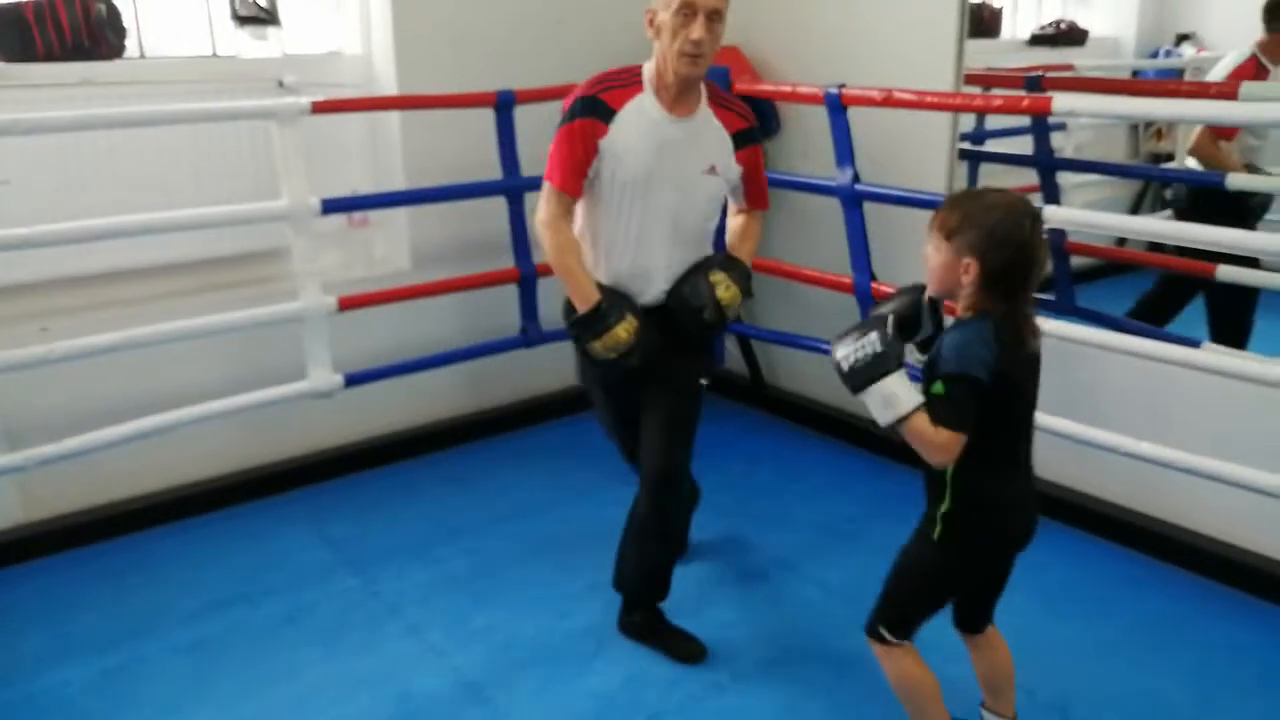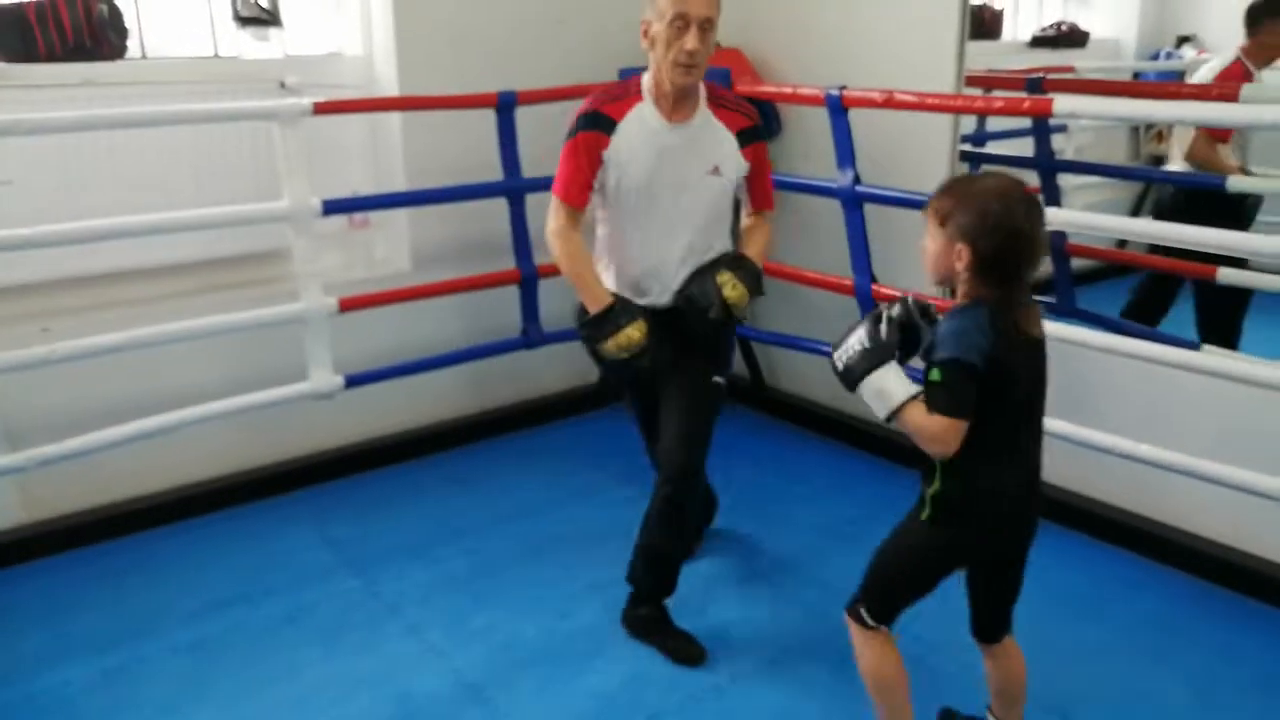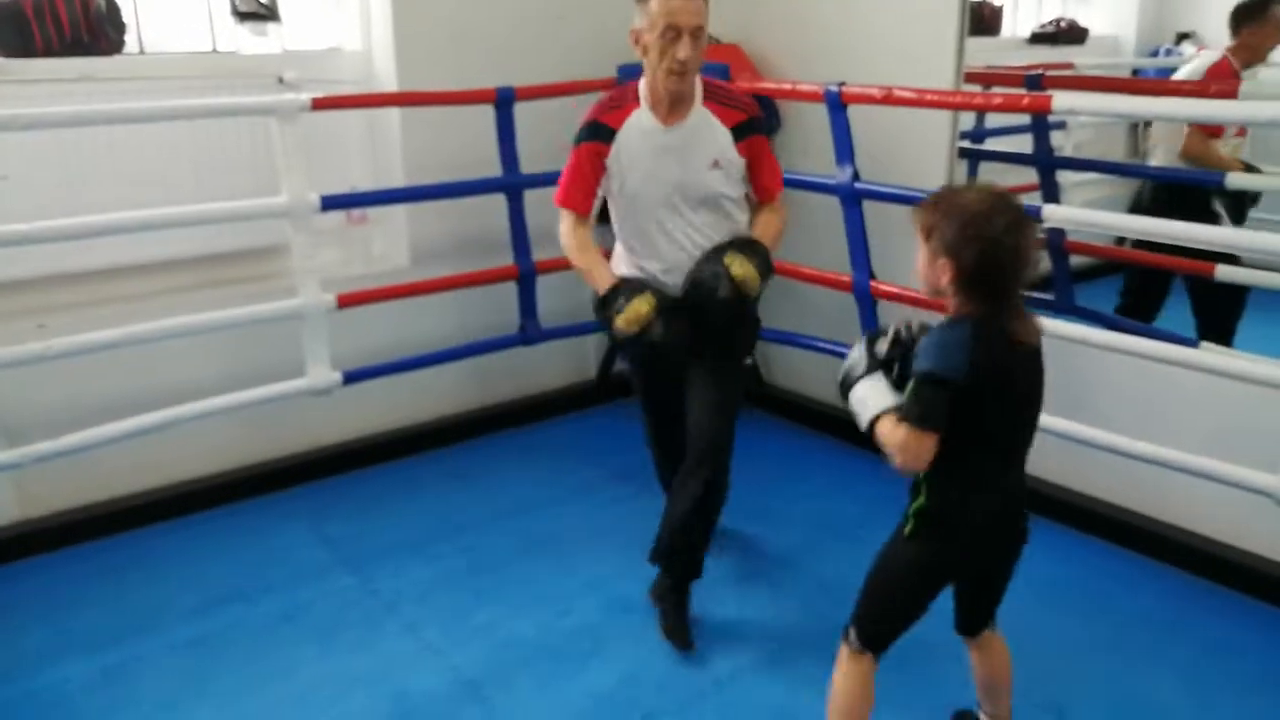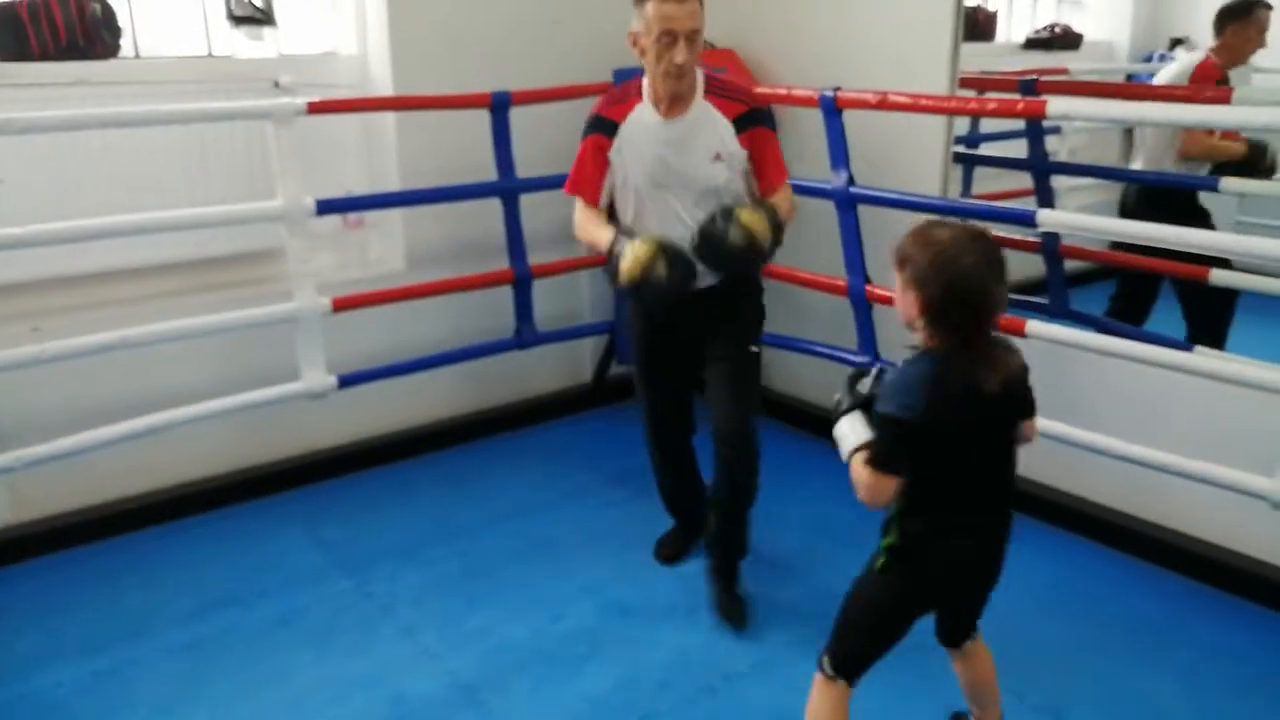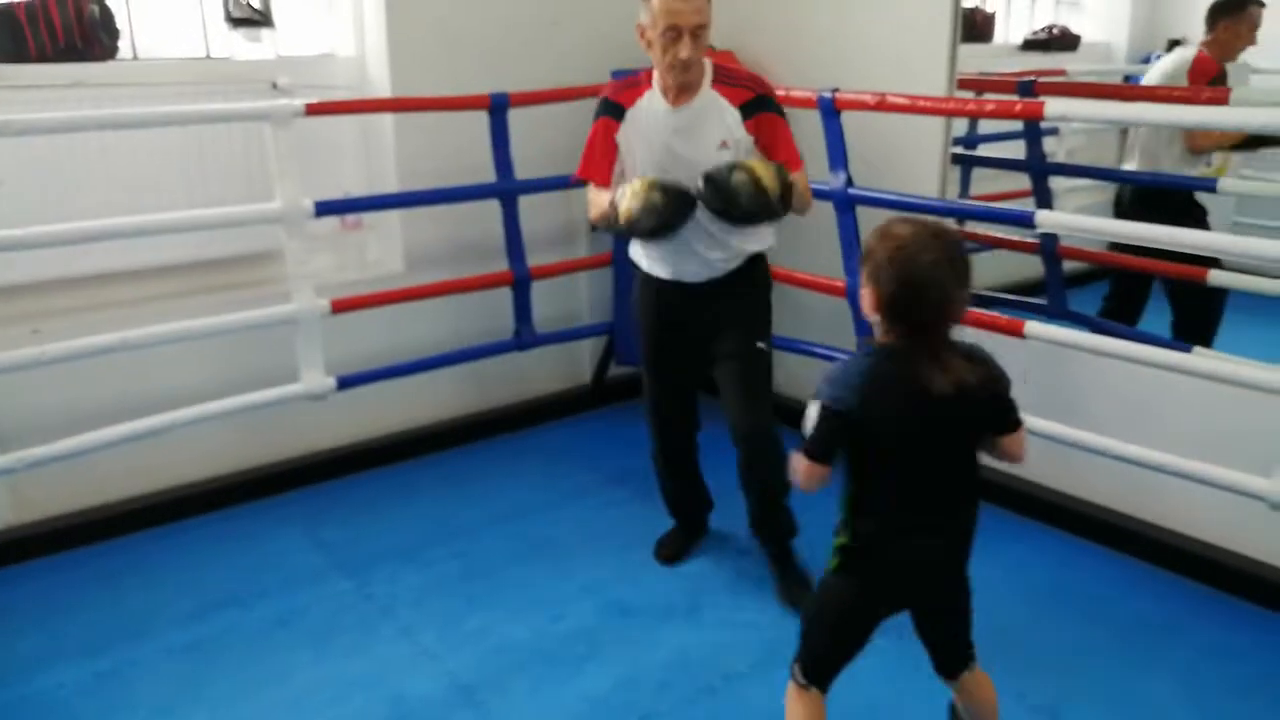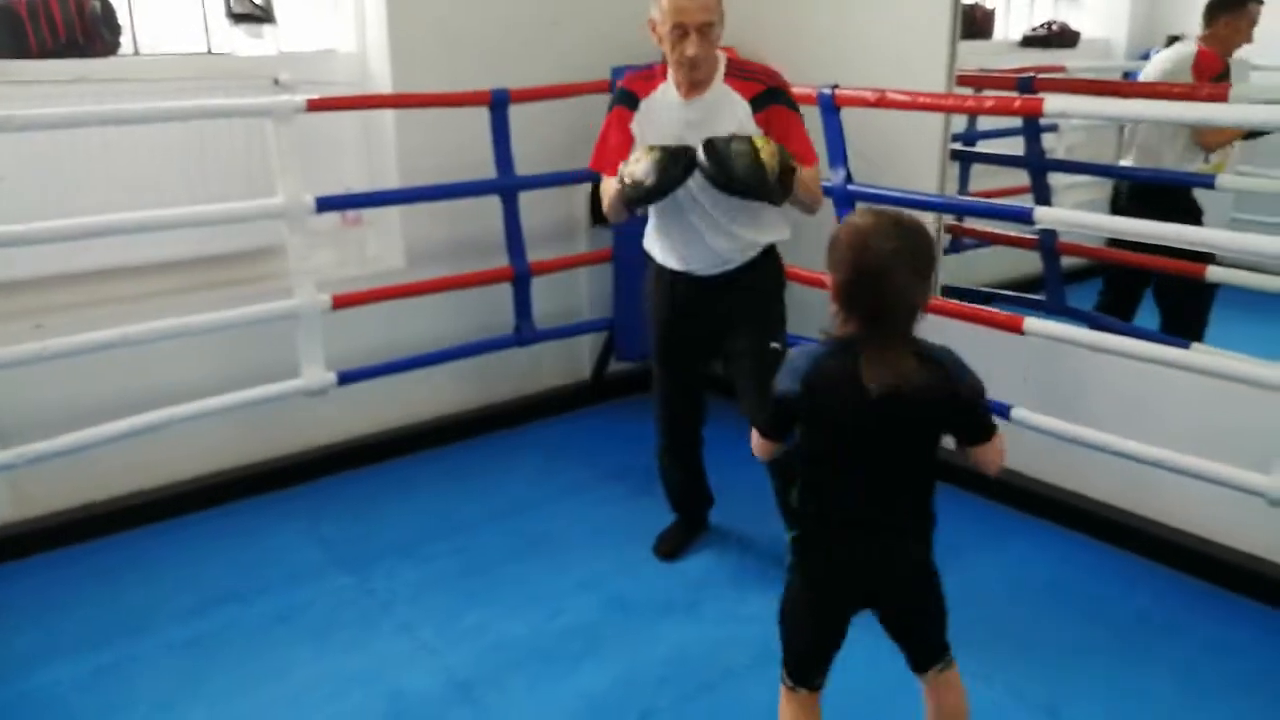
dt=0.1s
person 1, frame 1
left shoulder: (734, 123)
right shoulder: (599, 104)
left elbow: (748, 213)
right elbow: (551, 218)
left wrist: (731, 270)
right wrist: (595, 307)
left hip: (681, 318)
right hip: (604, 313)
left knee: (666, 466)
right knee: (635, 445)
left ankle: (642, 608)
right ankle: (665, 522)
person 1, frame 2
left shoulder: (737, 120)
right shoulder: (604, 116)
left elbow: (758, 217)
right elbow: (561, 224)
left wrist: (742, 270)
right wrist: (603, 311)
left hip: (701, 317)
right hip: (629, 317)
left knee: (683, 458)
right knee: (661, 445)
left ankle: (646, 604)
right ankle: (692, 518)
person 1, frame 3
left shoulder: (736, 114)
right shoulder: (608, 123)
left elbow: (770, 207)
right elbow: (572, 226)
left wrist: (753, 256)
right wrist: (612, 291)
left hip: (719, 305)
right hip: (644, 305)
left knee: (710, 441)
right knee: (667, 435)
left ankle: (673, 579)
right ankle: (693, 515)
person 1, frame 4
left shoulder: (739, 108)
right shoulder: (611, 117)
left elbow: (782, 199)
right elbow: (584, 216)
left wrist: (764, 222)
right wrist: (620, 248)
left hip: (728, 290)
right hip: (654, 295)
left knee: (735, 428)
right knee: (663, 422)
left ankle: (725, 560)
right ankle: (688, 515)
person 1, frame 5
left shoulder: (748, 96)
right shoulder: (620, 104)
left elbow: (802, 195)
right elbow: (595, 204)
left wrist: (777, 191)
right wrist: (624, 206)
left hip: (737, 285)
right hip: (660, 287)
left knee: (753, 426)
right knee: (667, 421)
left ankle: (778, 547)
right ankle: (688, 516)
person 1, frame 6
left shoulder: (761, 90)
right shoulder: (634, 96)
left elbow: (812, 192)
right elbow: (610, 203)
left wrist: (776, 171)
right wrist: (633, 185)
left hip: (749, 277)
right hip: (673, 278)
left knee: (770, 413)
right knee: (675, 408)
right ankle: (689, 511)
person 2, frame 1
left shoulder: (967, 344)
right shoulder: (1010, 327)
left elbow: (939, 448)
left wrist: (880, 379)
right wrist: (927, 337)
left hip: (967, 518)
right hip: (1010, 510)
left knee: (886, 634)
right knee: (976, 624)
person 2, frame 2
left shoulder: (963, 330)
right shoulder: (1023, 316)
left elbow: (941, 438)
left wrist: (879, 373)
right wrist: (927, 341)
left hip: (961, 507)
right hip: (1017, 505)
left knee: (866, 619)
right knee: (994, 632)
person 2, frame 3
left shoulder: (946, 346)
right shoulder: (1020, 328)
left elbow: (910, 454)
left wrist: (868, 388)
left hip: (944, 523)
right hip: (1004, 518)
left knee: (859, 647)
right knee: (977, 628)
person 2, frame 4
left shoulder: (907, 384)
right shoulder: (1007, 363)
left elbow: (876, 491)
right elbow: (1024, 432)
left wrist: (855, 424)
left hip: (914, 558)
right hip: (984, 552)
left knee: (834, 675)
right knee: (960, 637)
person 2, frame 5
left shoulder: (853, 380)
right shoulder: (978, 370)
left elbow: (806, 476)
right elbow: (1014, 450)
left wrist: (823, 414)
left hip: (869, 561)
right hip: (945, 557)
right knee: (957, 663)
person 2, frame 6
left shoulder: (807, 367)
right shoulder: (942, 373)
left elbow: (762, 448)
right elbow: (992, 460)
left hip: (819, 561)
right hip: (902, 559)
right knee: (934, 664)
person 3, frame 1
left shoulder: (1251, 63)
right elbow: (1201, 145)
right wrist: (1247, 177)
left hip: (1200, 191)
right hip: (1212, 195)
left knee: (1182, 280)
right knee: (1236, 288)
right ankle: (1227, 352)
person 3, frame 2
left shoulder: (1222, 69)
right shoulder: (1237, 78)
right elbow: (1198, 150)
right wrist: (1240, 178)
left hip: (1176, 193)
right hip: (1197, 201)
left knee: (1159, 286)
right knee: (1228, 291)
person 3, frame 3
left shoulder: (1207, 65)
right shoulder: (1225, 75)
right elbow: (1193, 148)
left wrist: (1230, 167)
right wrist: (1240, 171)
left hip: (1153, 192)
right hip: (1182, 198)
left knee: (1144, 291)
right knee: (1226, 288)
person 3, frame 4
left shoulder: (1184, 64)
right shoulder: (1211, 73)
right elbow: (1192, 146)
left wrist: (1229, 145)
right wrist: (1244, 151)
left hip: (1139, 193)
right hip: (1169, 199)
left knee: (1133, 293)
right knee: (1215, 290)
person 3, frame 5
left shoulder: (1173, 60)
right shoulder: (1208, 67)
right elbow: (1200, 140)
left wrist: (1229, 134)
right wrist: (1248, 130)
left hip: (1133, 192)
right hip: (1164, 197)
left knee: (1125, 294)
right knee: (1204, 290)
person 3, frame 6
left shoulder: (1166, 57)
right shoulder: (1211, 62)
right elbow: (1209, 137)
left hip: (1129, 186)
right hip: (1163, 194)
left knee: (1121, 290)
right knee: (1191, 293)
